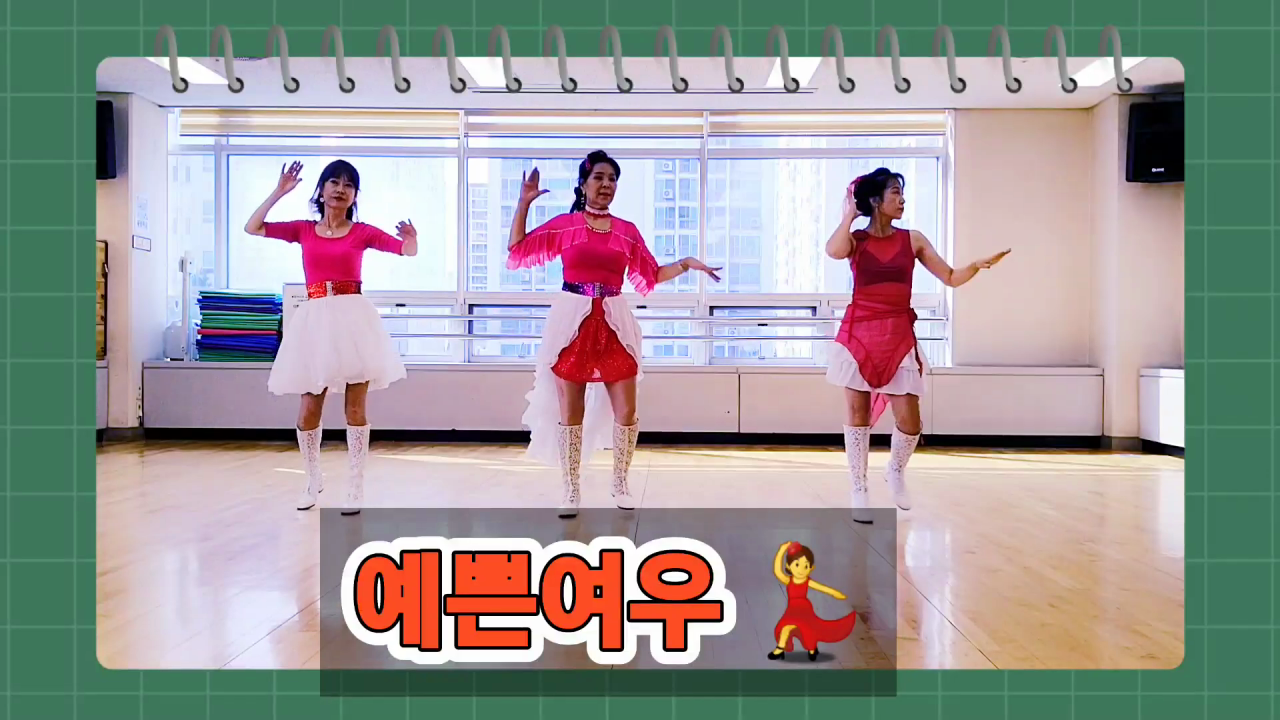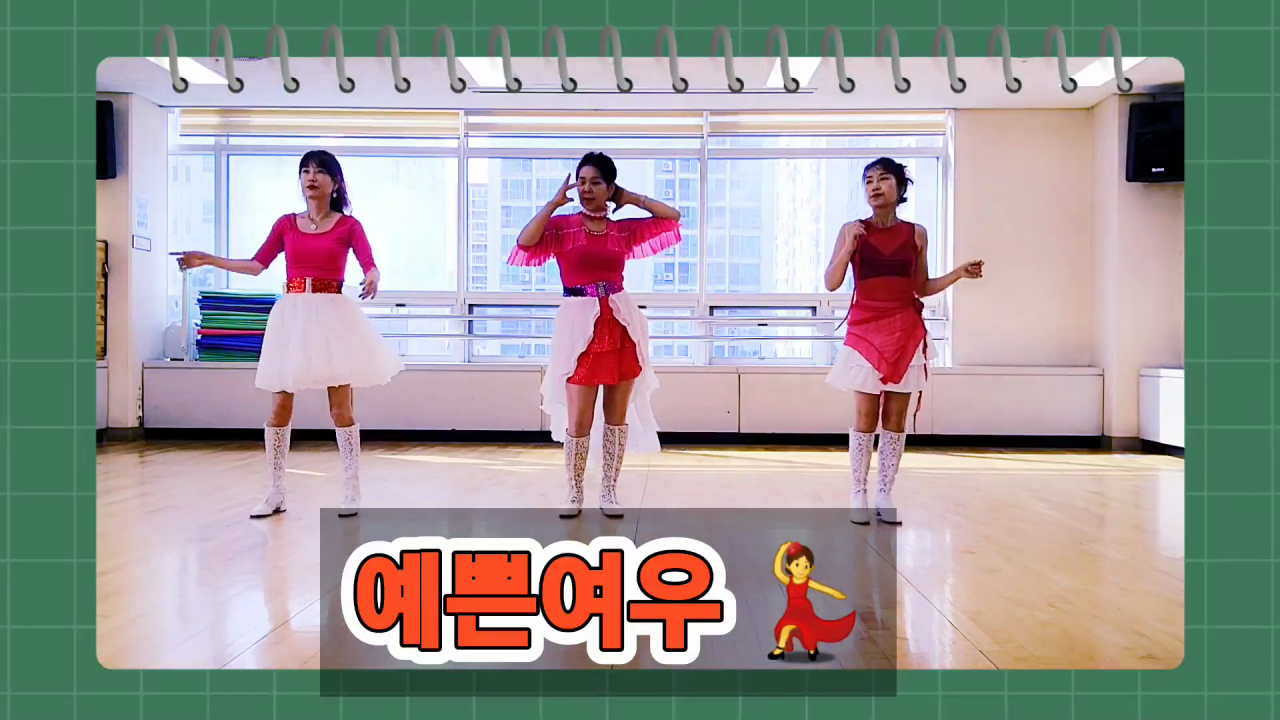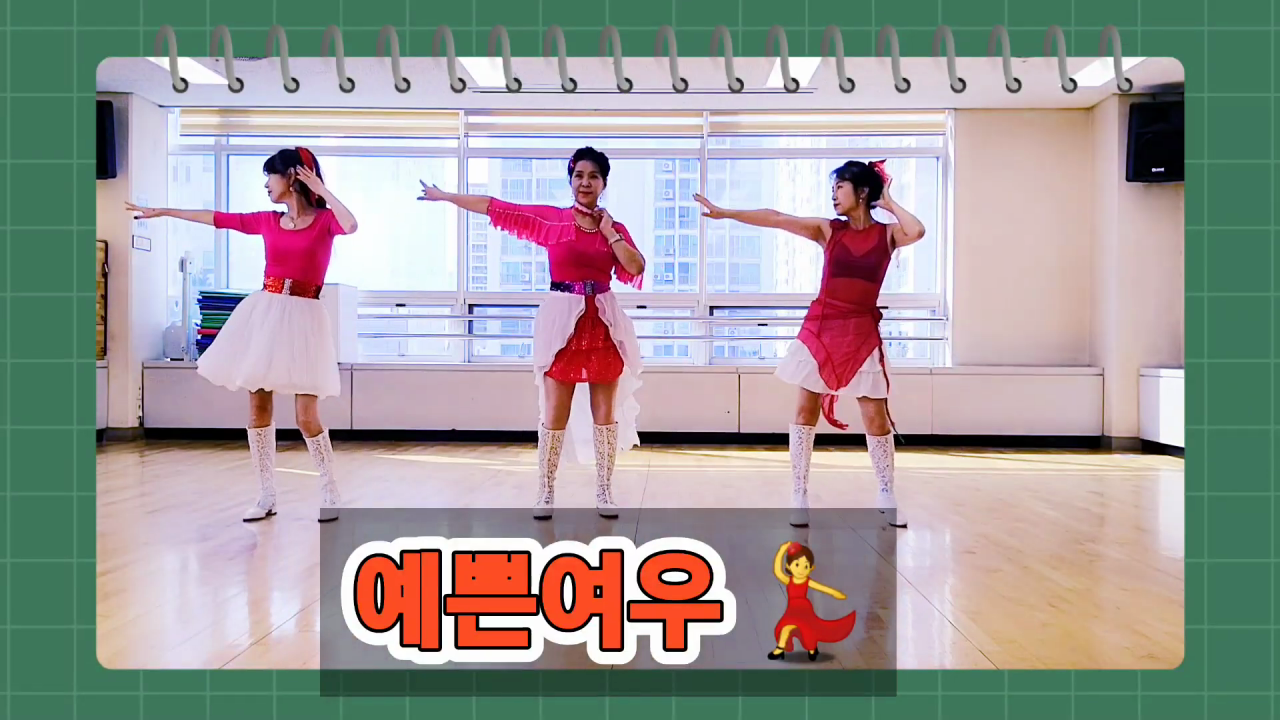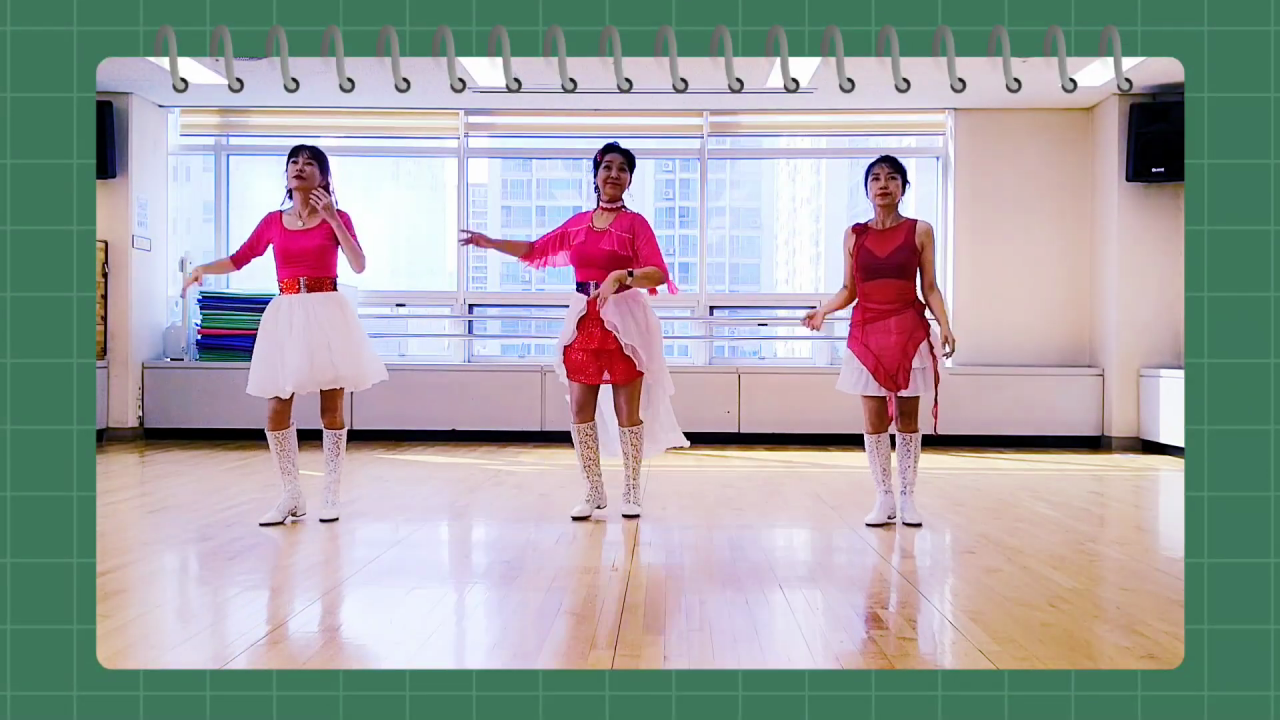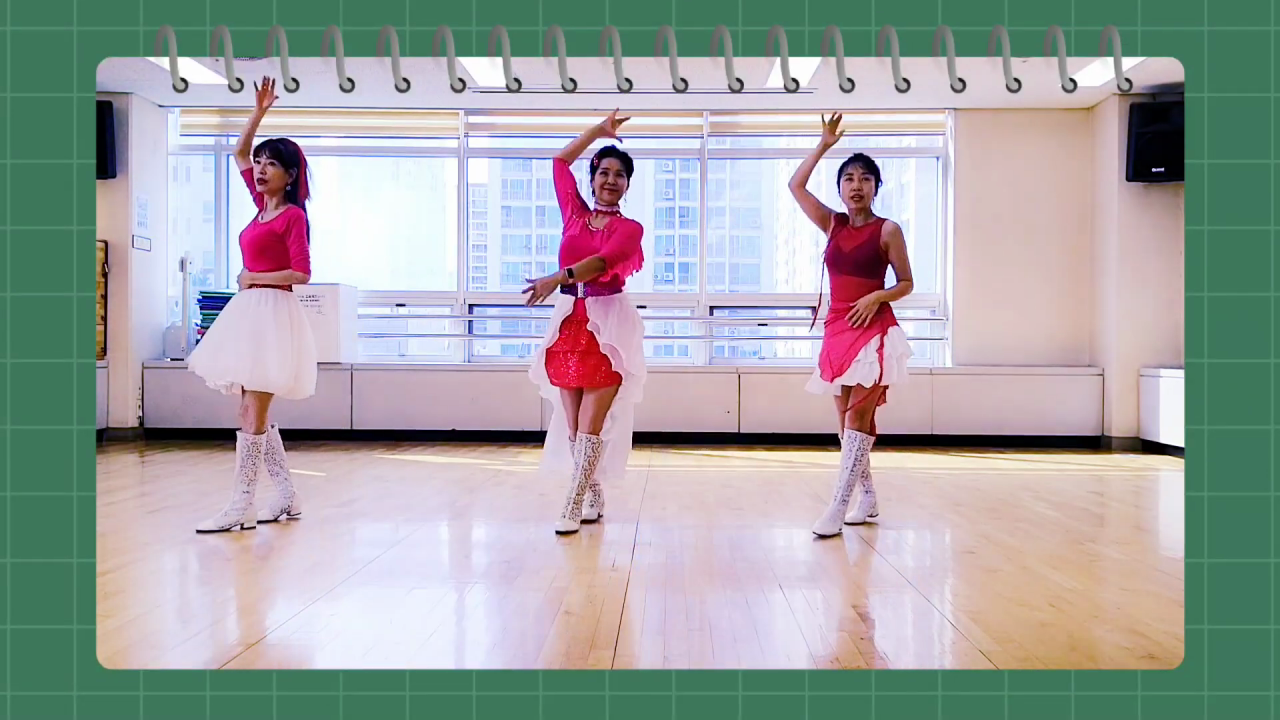
dt=1s
person 1, frame 1
left shoulder: (361, 233)
right shoulder: (301, 230)
left elbow: (408, 250)
right elbow: (251, 227)
left wrist: (411, 238)
right wrist: (278, 193)
left hip: (353, 317)
right hip: (315, 319)
left knee: (355, 409)
right knee: (309, 410)
left ankle: (355, 490)
right ankle: (313, 479)
person 1, frame 2
left shoulder: (349, 225)
right shoulder: (286, 223)
left elbow: (370, 266)
right elbow: (258, 263)
left wrist: (372, 280)
right wrist: (209, 260)
left hip: (333, 317)
right hip: (292, 315)
left knee: (341, 409)
right knee: (279, 408)
left ankle: (352, 492)
right ankle: (276, 492)
person 1, frame 3
left shoulder: (325, 220)
right shoulder: (267, 221)
left elbow: (351, 226)
right elbow: (217, 218)
left wrist: (322, 190)
right wrist: (161, 211)
left hip: (302, 317)
right hip: (263, 313)
left knee: (306, 418)
right knee: (258, 409)
left ankle: (330, 493)
right ankle: (267, 494)
person 1, frame 4
left shoulder: (338, 218)
right shoulder: (272, 222)
left elbow: (360, 265)
right elbow: (237, 259)
left wrist: (333, 217)
right wrist: (202, 269)
left hip: (327, 314)
right hip: (286, 317)
left knee: (332, 413)
right knee: (276, 415)
left ankle: (333, 493)
right ankle: (292, 495)
person 1, frame 5
left shoulder: (294, 215)
right shoulder: (262, 206)
left elbow: (301, 274)
right elbow: (241, 155)
left wrist: (254, 277)
right wrist: (258, 111)
left hip: (273, 313)
right hip: (248, 312)
left knee: (253, 416)
right knee: (253, 415)
left ankle: (241, 508)
right ankle: (285, 495)
person 2, frame 1
left shoulder: (626, 230)
right shoulder: (562, 225)
left elbow: (651, 273)
right elbow: (517, 251)
left wrist: (690, 263)
right wrist: (525, 202)
left hip: (613, 323)
right hip: (570, 321)
left knee: (626, 412)
right knee: (570, 413)
left ankle: (621, 484)
right ankle: (571, 491)
person 2, frame 2
left shoulder: (625, 230)
right shoulder: (560, 224)
left elbow: (672, 217)
right elbow: (525, 244)
left wrist: (631, 198)
right wrist: (555, 203)
left hip: (620, 322)
right hip: (579, 323)
left knee: (617, 414)
right knee: (578, 418)
left ankle: (609, 490)
right ankle: (574, 492)
person 2, frame 3
left shoulder: (616, 229)
right shoulder: (550, 219)
left elbow: (636, 268)
right elbow: (494, 207)
left wrist: (608, 231)
right wrist: (445, 196)
left hip: (603, 323)
right hip: (562, 320)
left knee: (605, 413)
right knee: (554, 415)
left ankle: (604, 491)
right ankle: (546, 492)
person 2, frame 4
left shoulder: (636, 223)
right shoulder: (577, 222)
left elbow: (659, 274)
right elbow: (535, 251)
left wrist: (625, 280)
right wrist: (489, 243)
left hip: (624, 319)
right hip: (584, 319)
left knee: (628, 412)
right knee: (581, 412)
left ankle: (631, 492)
right ankle: (594, 491)
person 2, frame 5
left shoulder: (630, 229)
right shoulder: (575, 215)
left elbow: (603, 260)
right elbow: (561, 161)
left wrist: (558, 281)
right wrist: (597, 133)
left hip: (609, 325)
right hip: (568, 325)
left knee: (591, 424)
right knee: (572, 422)
left ankle: (574, 506)
right ankle: (594, 497)
person 3, frame 1
left shoulder: (912, 240)
right shoulder: (855, 239)
left elbow: (952, 278)
right elbow: (836, 250)
left wrist: (982, 264)
right wrist: (850, 213)
left hip: (900, 336)
right hip: (858, 334)
left knee: (910, 422)
right knee: (858, 416)
left ankle: (895, 471)
right ankle: (859, 492)
person 3, frame 2
left shoulder: (916, 234)
right shoulder: (853, 230)
left elbow: (922, 288)
right elbow: (831, 283)
left wrist: (957, 275)
right wrist: (846, 251)
left hip: (907, 330)
right hip: (866, 330)
left knee: (895, 418)
right knee: (865, 417)
left ankle: (885, 494)
right ankle: (858, 493)
person 3, frame 3
left shoulder: (888, 233)
right shoulder: (828, 229)
left elbow: (916, 232)
right elbow: (774, 218)
left wrist: (890, 205)
right wrist: (725, 213)
left hip: (862, 333)
right hip: (821, 329)
left knee: (876, 419)
right knee: (805, 413)
left ankle: (887, 495)
right ankle: (799, 493)
person 3, frame 4
left shoulder: (920, 231)
right shoulder: (855, 235)
left elbow: (931, 287)
right elbow: (850, 291)
left wrist: (945, 324)
right wrist: (822, 311)
left hip: (908, 331)
right hip: (866, 333)
left knee: (906, 419)
right knee: (875, 419)
left ankle: (907, 494)
right ankle: (885, 496)
person 3, frame 5
left shoulder: (887, 229)
right shoulder: (831, 223)
left elbow: (906, 283)
right elbow: (795, 186)
left wrist: (876, 298)
right wrist: (823, 145)
left hip: (874, 331)
right hip: (838, 331)
left knee: (858, 414)
right knee: (848, 419)
left ankle: (840, 505)
right ankle: (865, 499)
